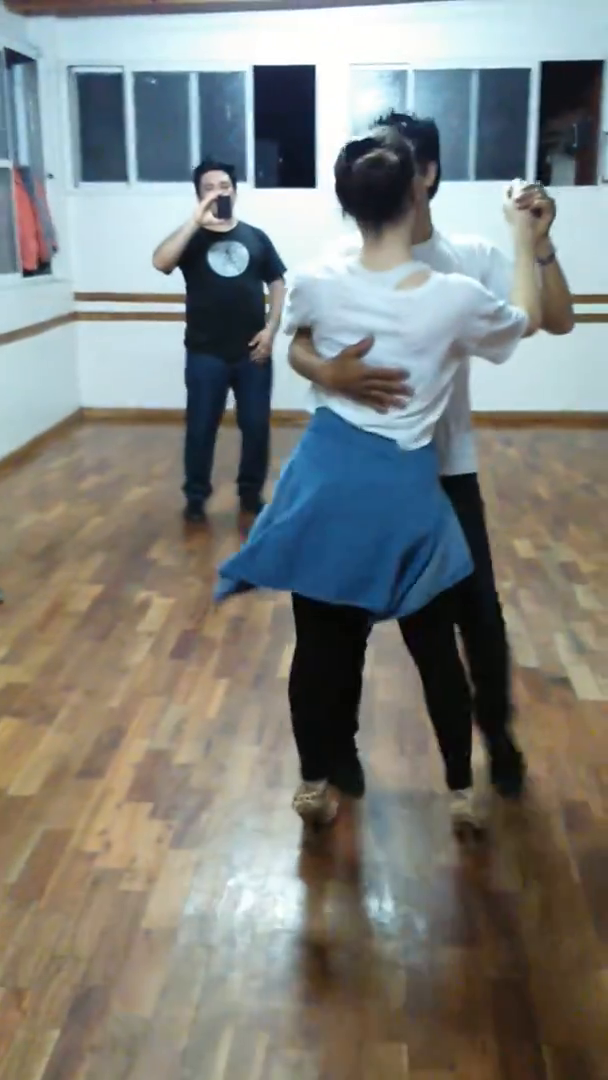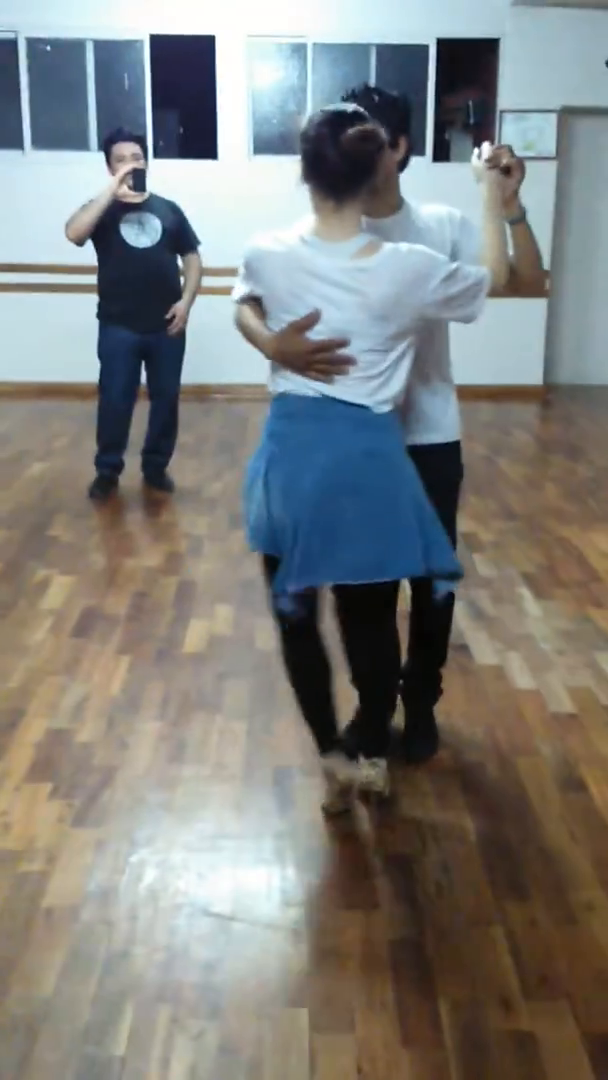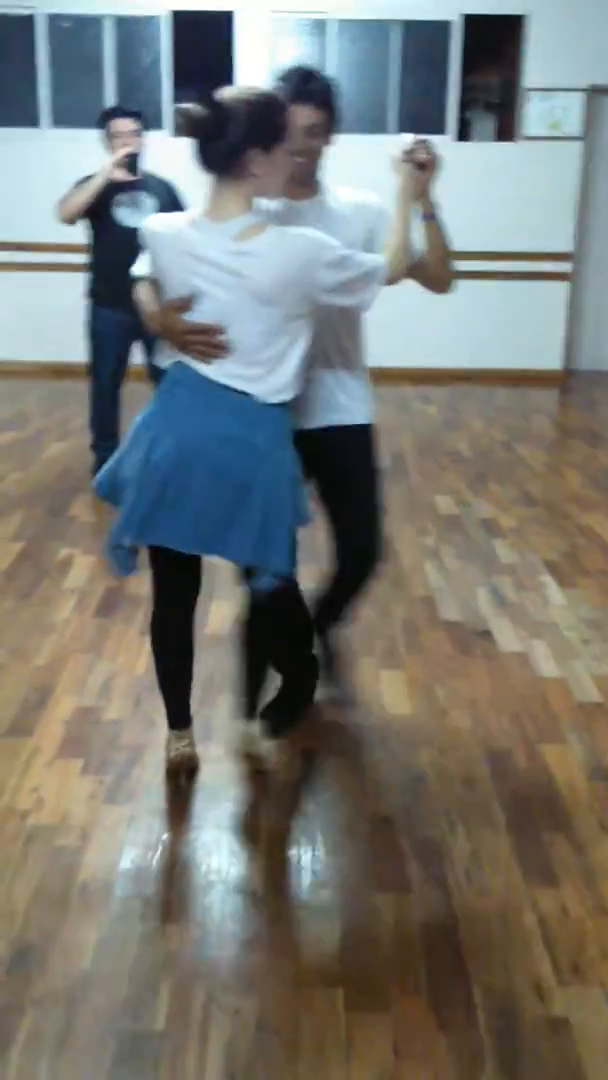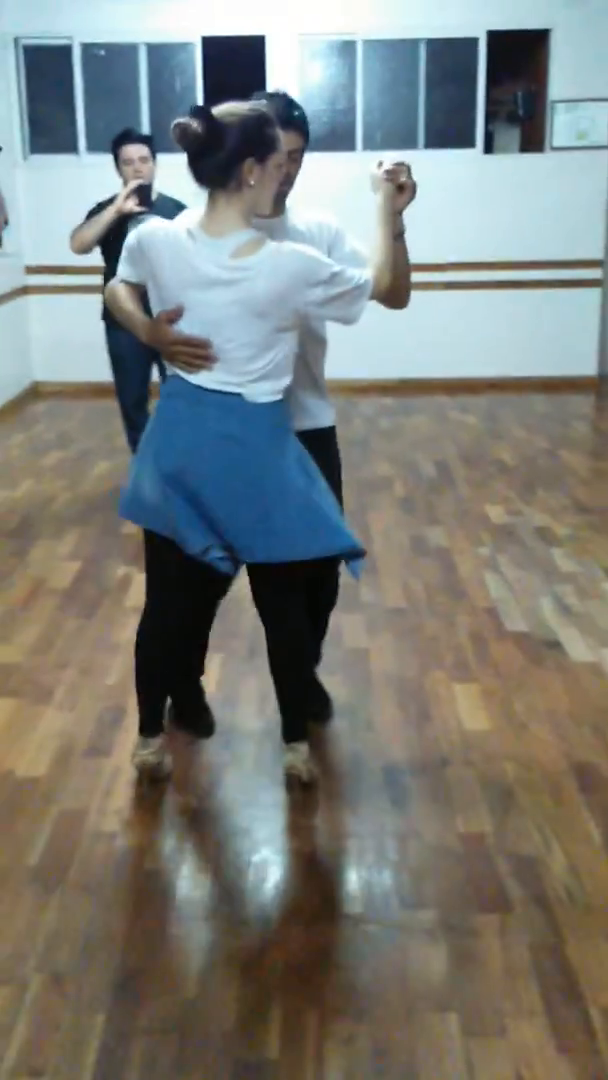
dt=0.7s
person 1, frame 1
left shoulder: (317, 282)
right shoulder: (454, 298)
right elbow: (525, 320)
right wrist: (523, 238)
left hip: (325, 474)
right hip: (401, 486)
left knee: (318, 642)
right knee: (436, 644)
left ankle: (314, 782)
right ankle: (458, 791)
person 1, frame 2
left shoulder: (267, 255)
right shoulder: (408, 269)
right elbow: (493, 277)
right wrist: (492, 198)
left hip: (294, 449)
right hip: (373, 454)
left knee: (296, 615)
right knee: (374, 618)
left ankle: (333, 756)
right ankle: (373, 759)
person 1, frame 3
left shoulder: (163, 235)
right shoulder: (298, 252)
right elbow: (391, 268)
right wrist: (406, 193)
left hip: (175, 431)
right hip: (252, 441)
left knee: (174, 594)
right knee: (272, 587)
left ankle: (179, 734)
right ankle: (259, 719)
person 1, frame 4
left shoulder: (154, 240)
right shoulder: (292, 268)
left elbow: (119, 296)
right elbow: (379, 285)
right wrist: (387, 211)
left hip: (178, 437)
right hip: (255, 444)
left knee: (169, 598)
right knee: (285, 604)
left ankle: (151, 738)
right ankle: (297, 745)
person 2, frame 1
left shoulder: (472, 257)
right shoulder: (342, 262)
left elbow: (557, 322)
right elbow: (298, 346)
left wrist: (540, 244)
right wrist: (331, 374)
left hip: (448, 467)
left knee: (478, 610)
left ankle: (496, 736)
right ankle: (339, 740)
person 2, frame 2
left shoulder: (444, 226)
left elbow: (528, 284)
right elbow: (249, 304)
left wrist: (511, 204)
right wrist: (275, 345)
left hip: (429, 437)
left knee: (433, 578)
left ankle: (420, 699)
person 2, frame 3
left shoulder: (361, 211)
left elbow: (438, 279)
left wrist: (424, 200)
right wrist: (164, 321)
left hip: (340, 416)
left knee: (362, 553)
left ankle: (319, 627)
person 2, frame 4
left shoulder: (320, 231)
left elbow: (393, 296)
left wrist: (394, 221)
right wrist: (157, 333)
left hip: (305, 423)
left knee: (323, 556)
person 3, frame 1
left shoulder: (256, 237)
right shoulder: (192, 237)
left elbow: (278, 286)
right elbow: (161, 262)
left wrist: (270, 328)
right wrist: (196, 220)
left hip: (252, 352)
right hip: (205, 353)
left knee: (256, 426)
right knee: (200, 428)
left ankle: (251, 492)
right ankle: (196, 496)
person 3, frame 2
left shoulder: (168, 209)
right shoulder: (102, 209)
left elbow: (192, 259)
right elbow: (73, 233)
left wrist: (186, 300)
right wrist: (112, 191)
left hip: (166, 325)
right hip: (119, 326)
left knee: (166, 399)
right knee: (115, 400)
left ankle: (156, 465)
right ankle: (107, 469)
person 3, frame 3
left shoulder: (162, 188)
right shoulder: (96, 186)
right elbow: (66, 214)
right wrist: (107, 175)
right hip: (109, 307)
right knee: (105, 382)
right ankle: (104, 452)
person 3, frame 4
left shoulder: (175, 209)
right shoulder: (107, 210)
right elbow: (78, 245)
right wrist: (117, 209)
right hip: (124, 325)
right knee: (132, 399)
